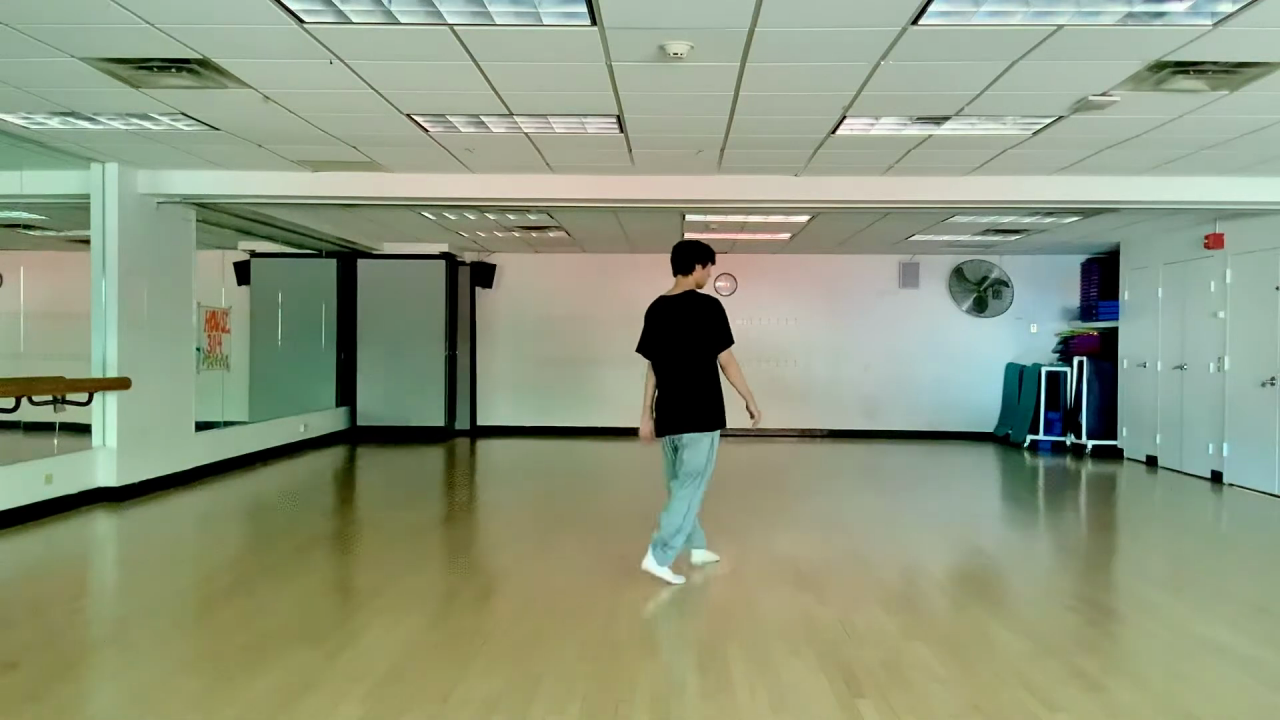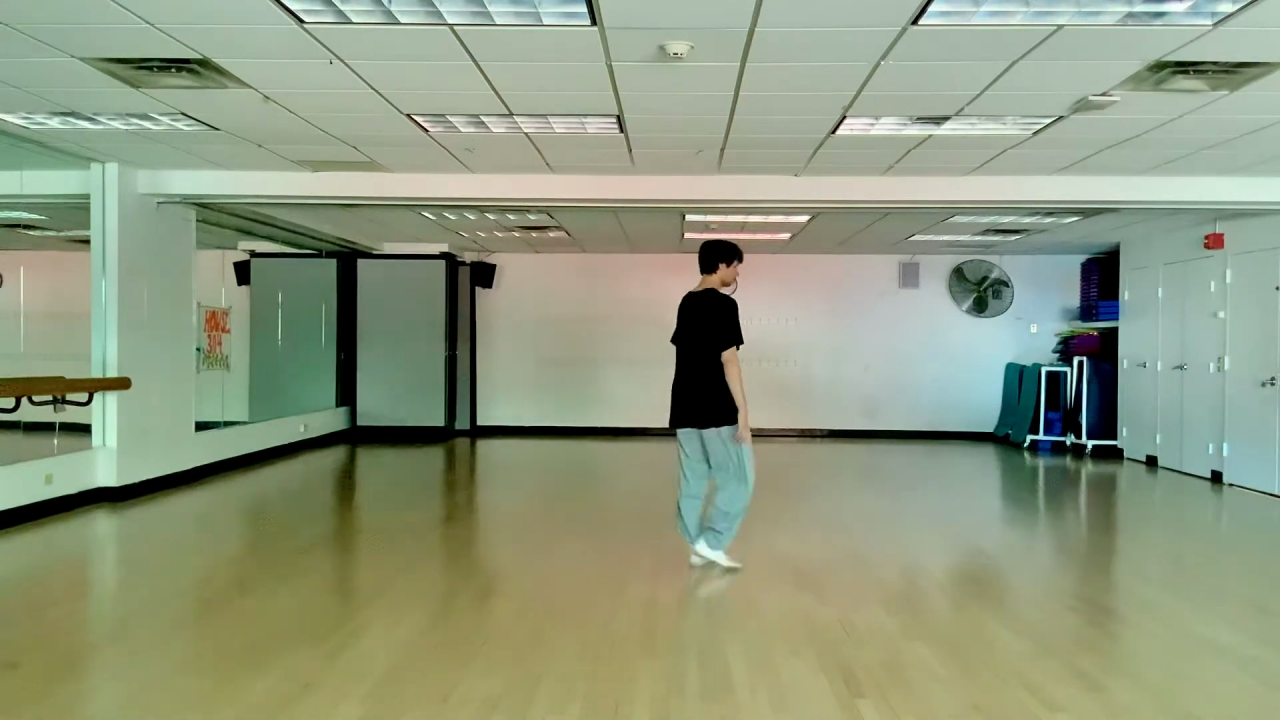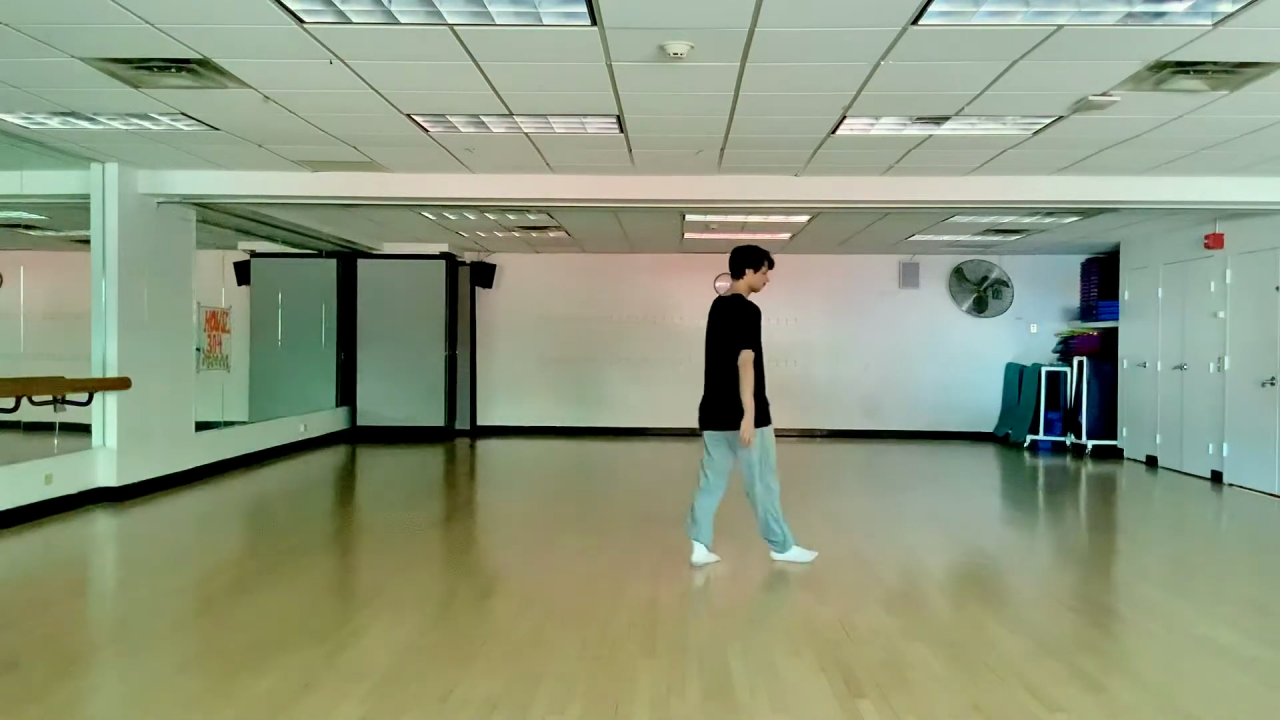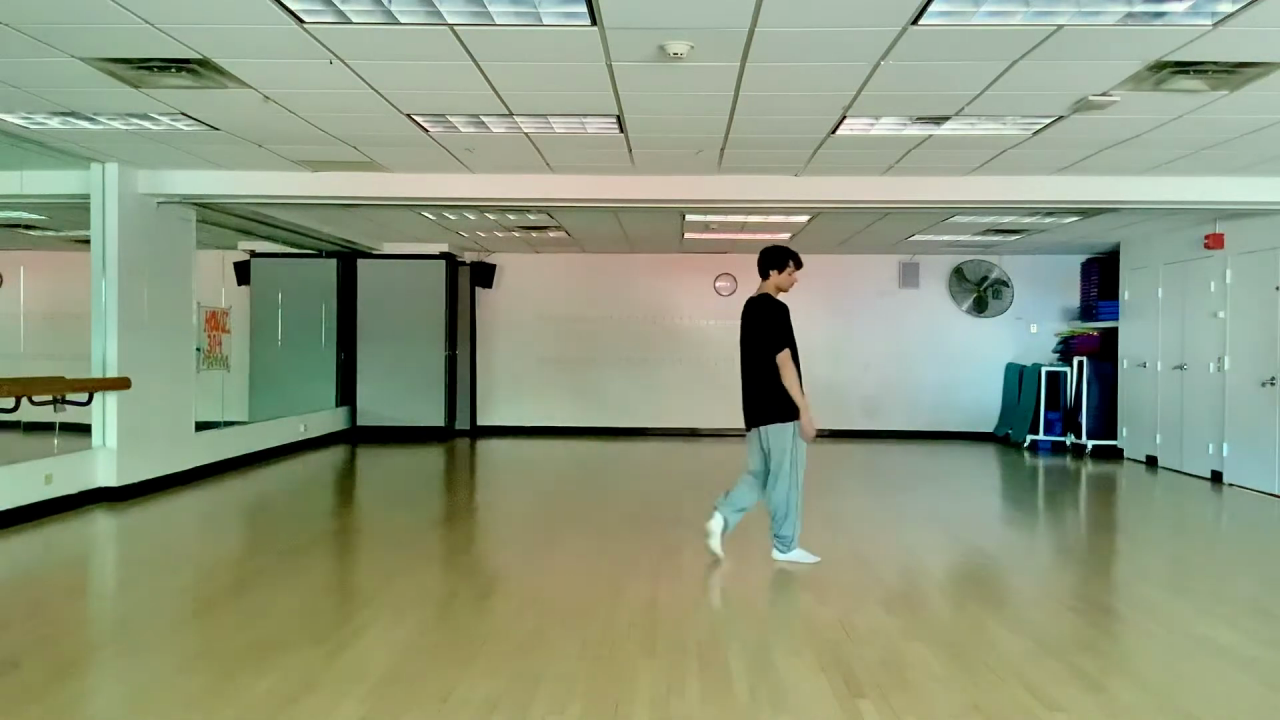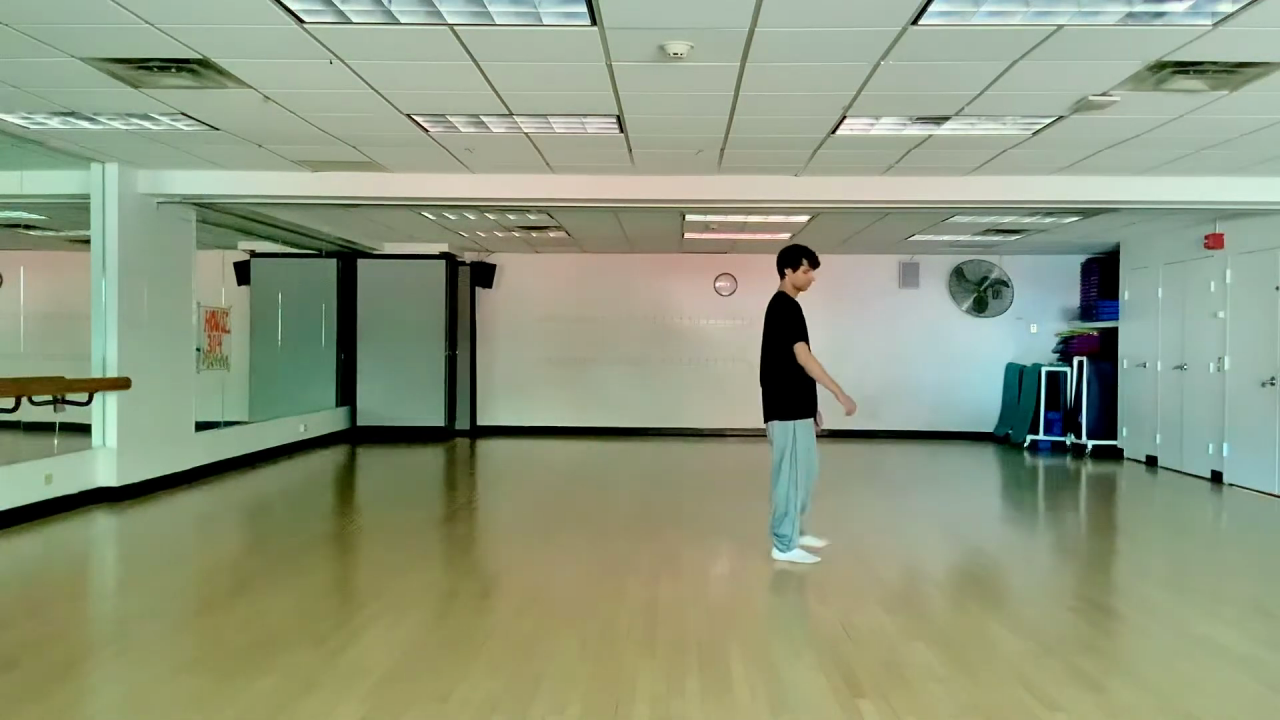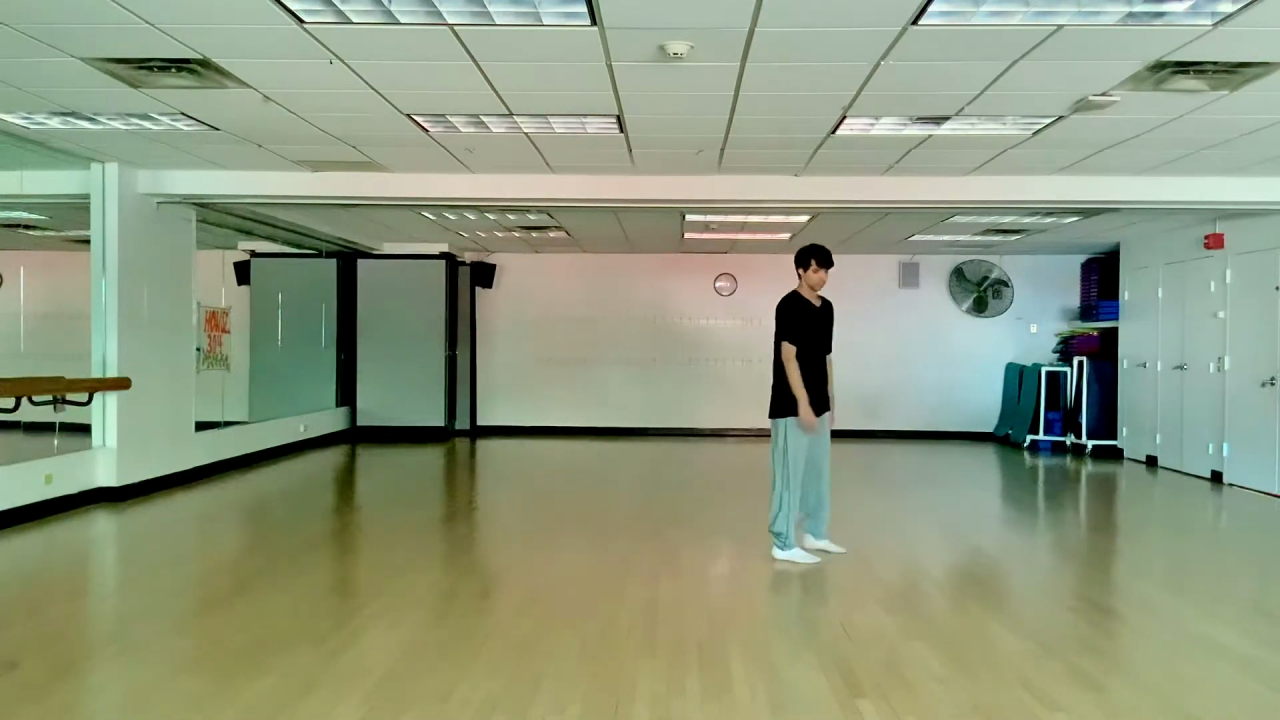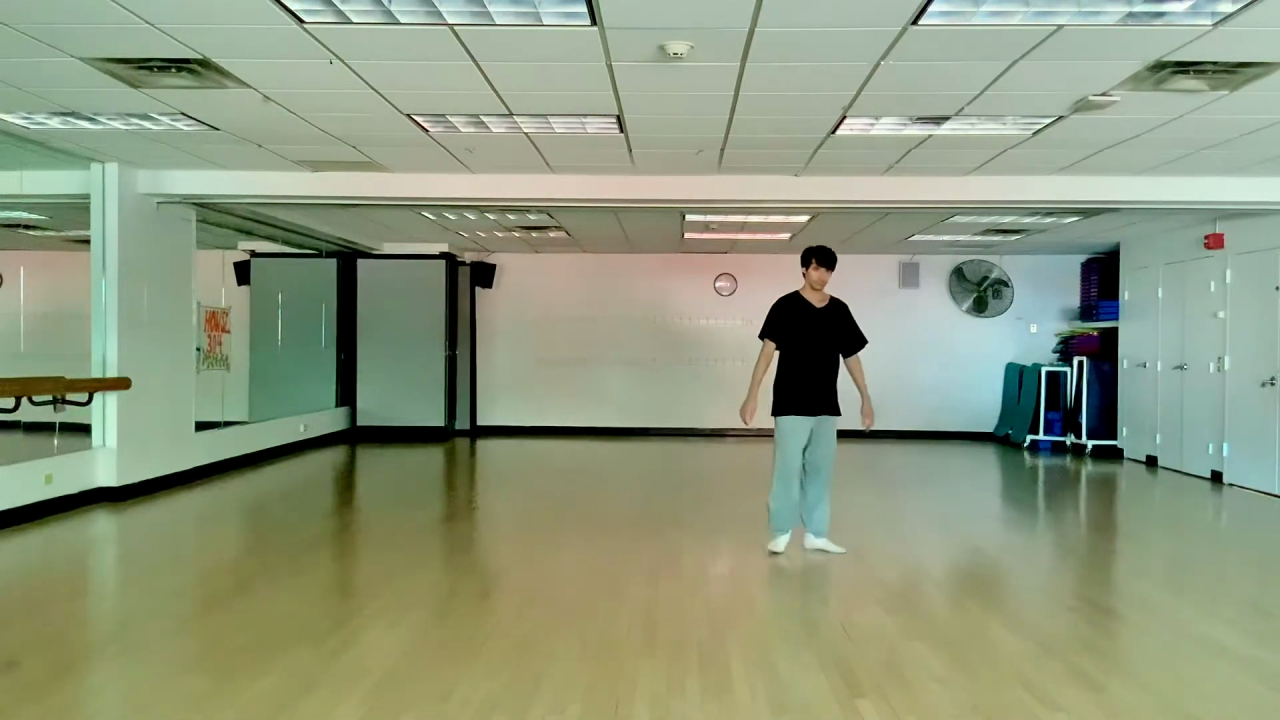
dt=0.3s
person 1, frame 1
left shoulder: (655, 309)
right shoulder: (707, 307)
left elbow: (651, 367)
right elbow: (726, 361)
left wrist: (646, 415)
right wrist: (750, 400)
left hip: (668, 413)
right hip: (700, 413)
left knee: (680, 484)
right knee: (690, 487)
left ankle: (696, 547)
right ankle: (659, 554)
person 1, frame 2
left shoulder: (686, 303)
right shoulder: (723, 305)
right elbow: (729, 360)
right wrist: (743, 409)
left hip: (685, 409)
right hip: (718, 410)
left knee: (692, 481)
right knee: (738, 478)
left ankle: (699, 546)
right ankle: (712, 541)
person 1, frame 3
left shoulder: (718, 306)
right shoulder: (747, 311)
right elbow: (745, 363)
right wrist: (749, 413)
left hip: (714, 411)
right hip: (739, 413)
left knee: (712, 479)
right knee: (761, 482)
left ankle: (700, 544)
right ankle: (781, 546)
person 1, frame 4
left shoulder: (751, 306)
right shoulder: (776, 309)
right elbow: (785, 362)
right wrist: (804, 409)
left hip: (756, 407)
right hip: (778, 410)
left knee: (759, 474)
right knee: (786, 478)
left ankle: (721, 517)
right ankle: (785, 546)
person 1, frame 5
left shoulder: (784, 306)
right shoulder: (785, 306)
right elbow: (803, 357)
left wrist: (812, 406)
right wrist: (839, 393)
left hip: (796, 405)
right hip: (788, 407)
left knee: (802, 472)
right knee: (791, 475)
left ankle: (794, 532)
right ankle: (784, 546)
person 1, frame 6
left shoulder: (826, 307)
right shoulder: (790, 305)
right elbow: (788, 357)
left wrist: (827, 402)
right wrist: (803, 402)
left hip: (818, 406)
right hip: (793, 407)
left knee: (818, 473)
right knee: (790, 475)
left ankle: (815, 535)
right ankle: (784, 545)
person 1, frame 7
left shoulder: (840, 310)
right shoulder: (786, 306)
left elbow: (852, 356)
right elbow: (767, 351)
left wrist: (866, 399)
right wrist: (751, 395)
left hip: (826, 406)
right hip: (791, 404)
left knee: (820, 470)
right knee: (787, 468)
left ankle: (815, 533)
right ankle: (781, 530)
